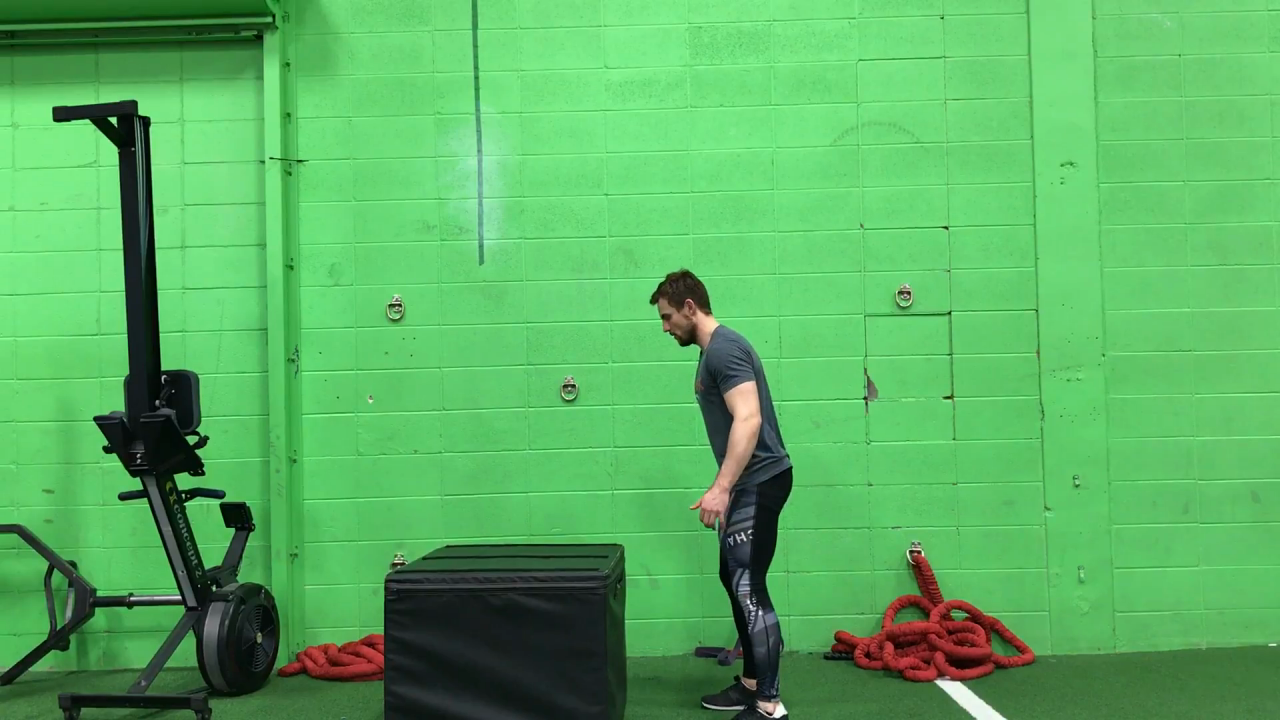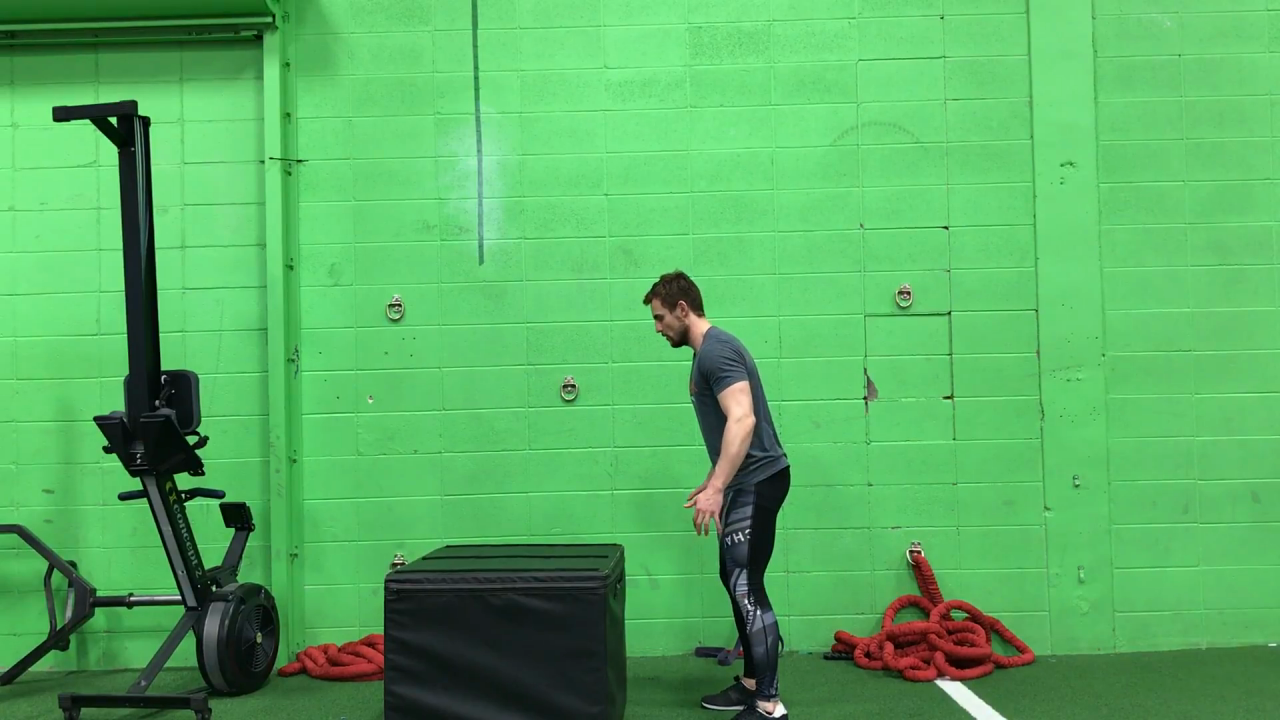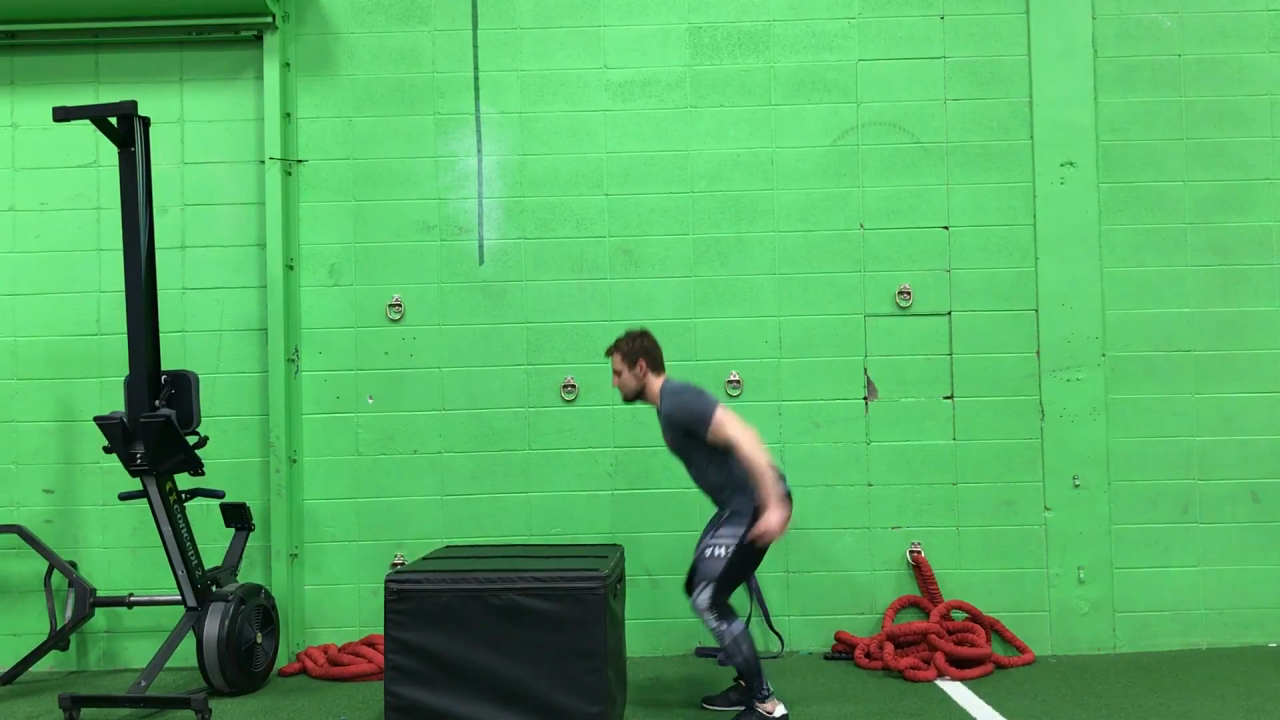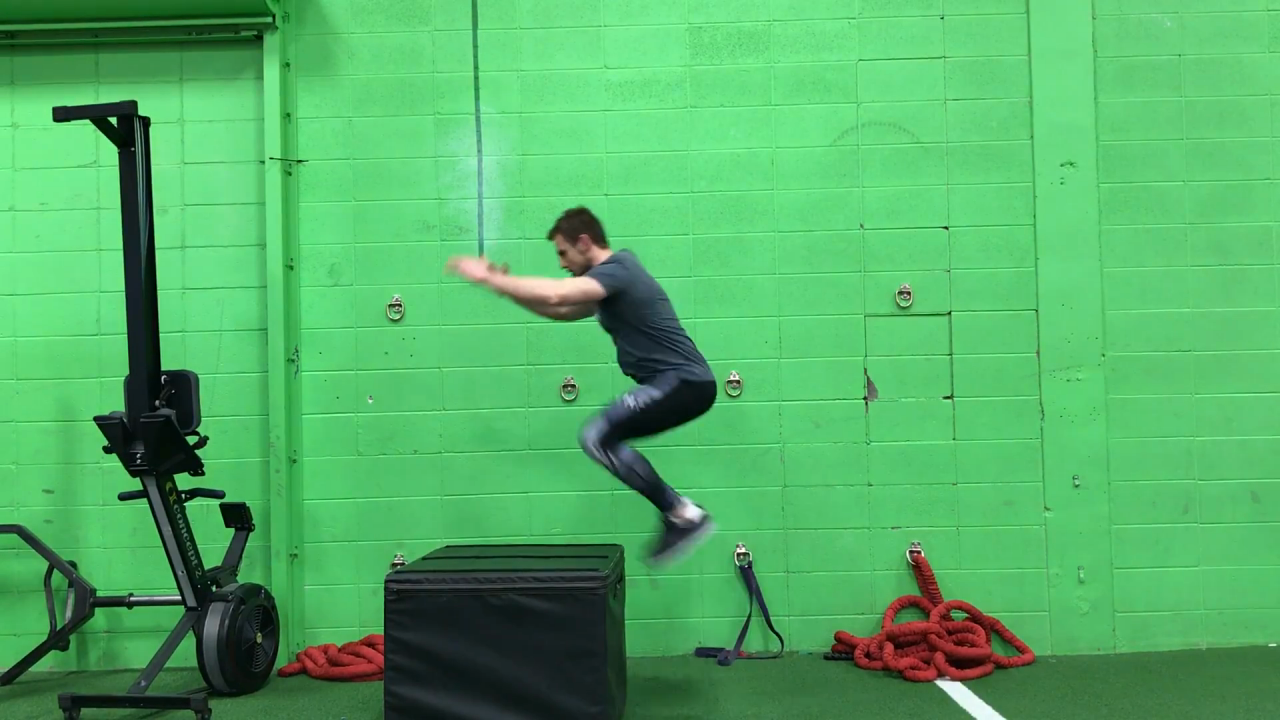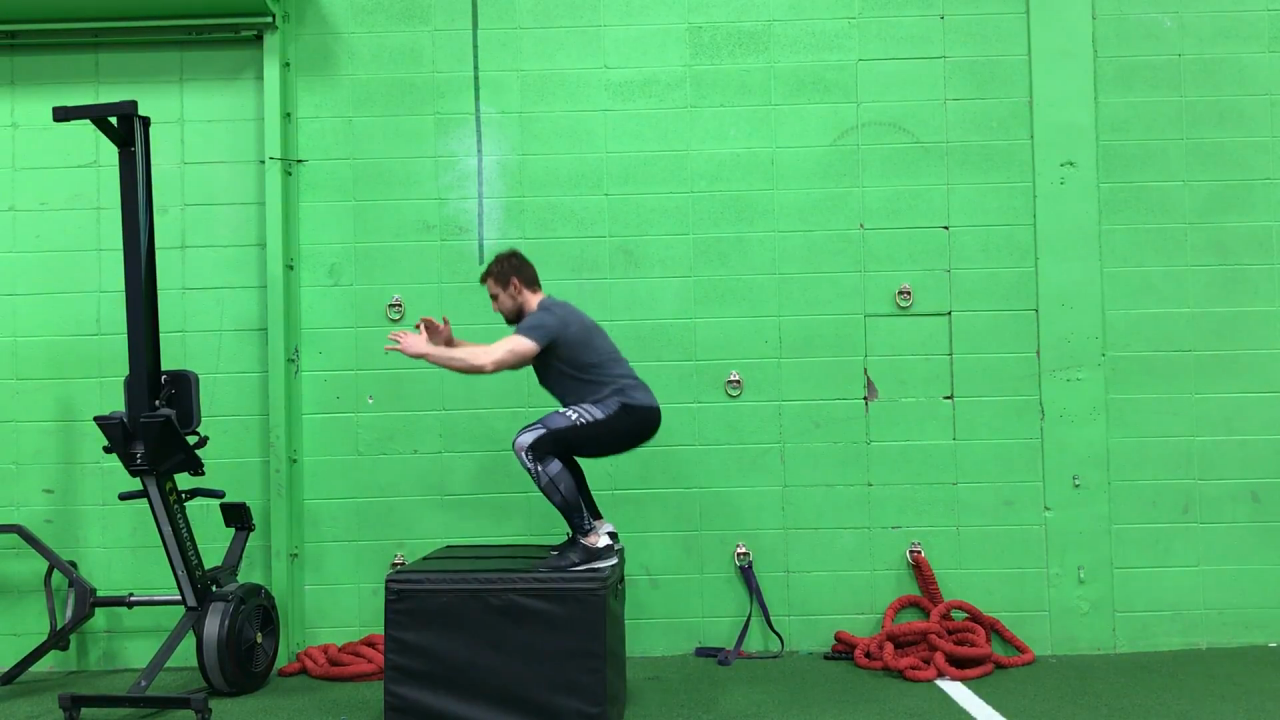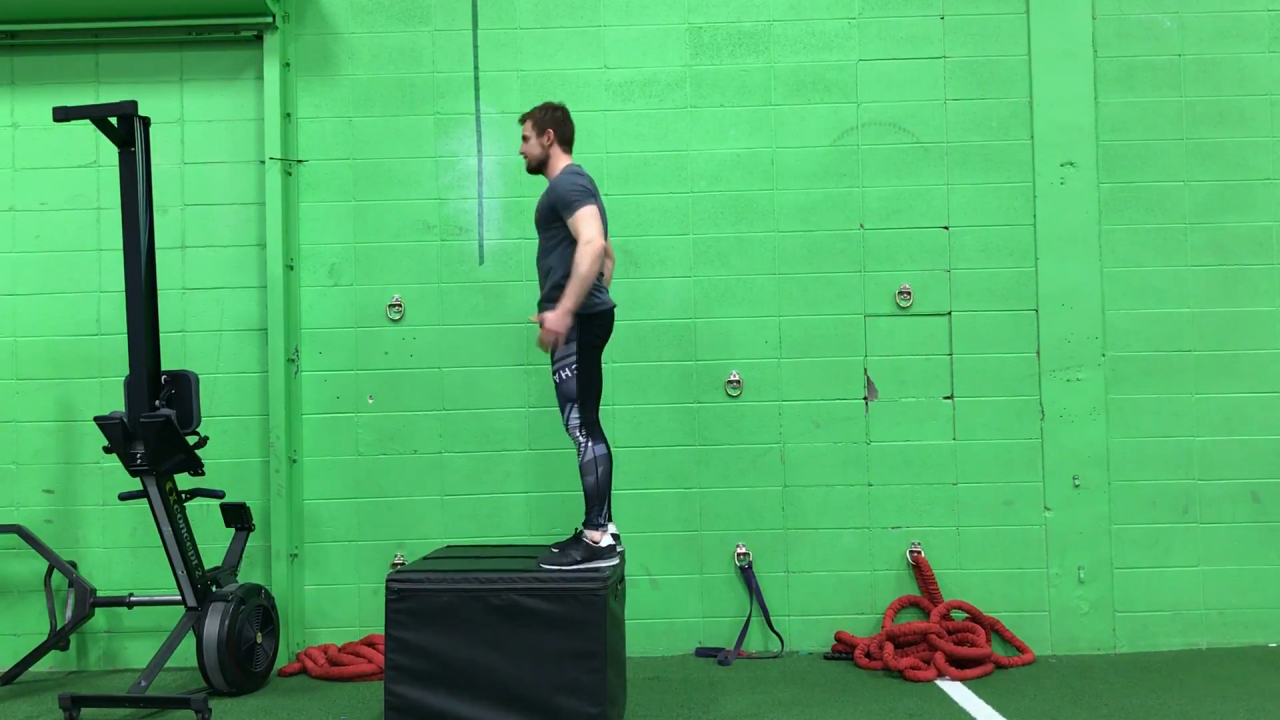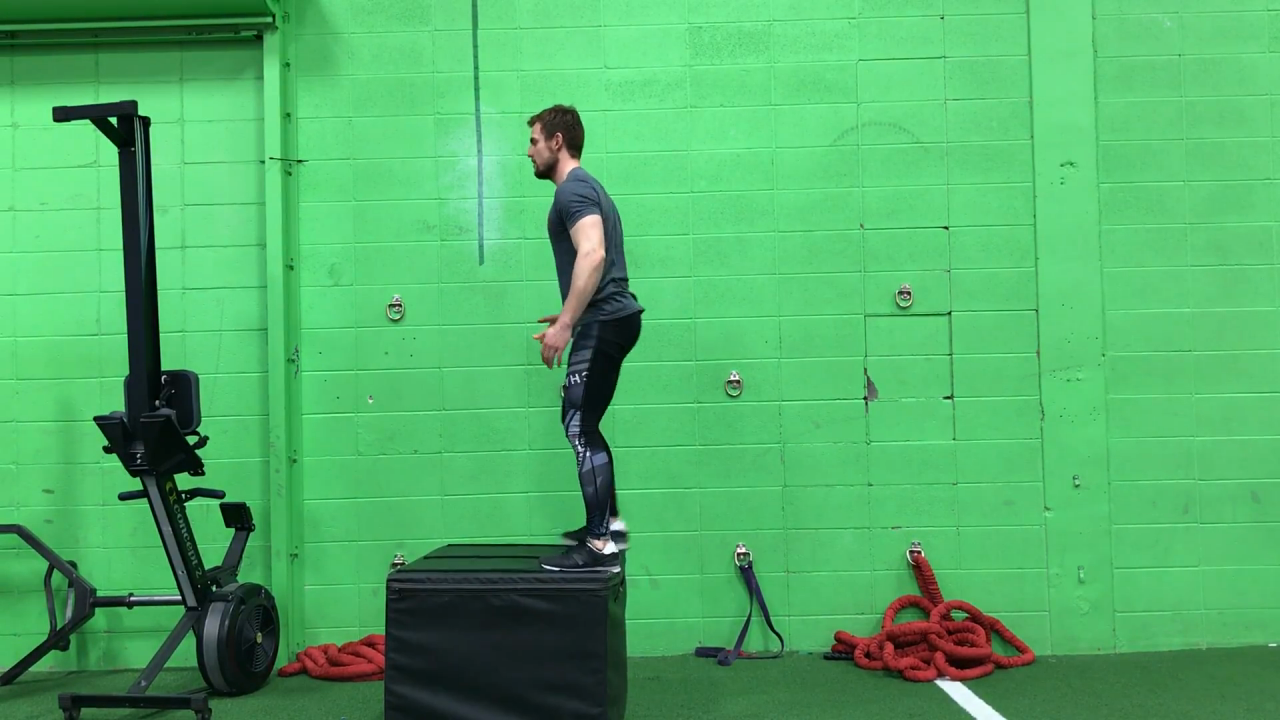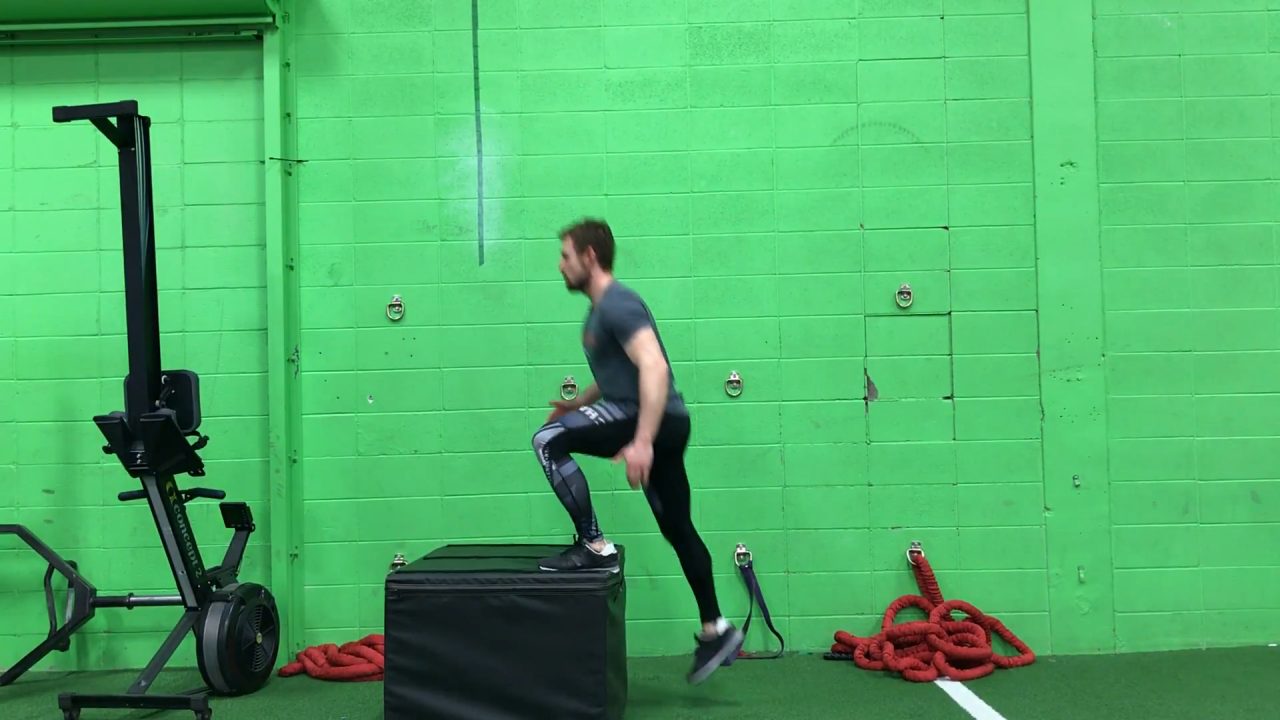
dt=0.5s
person 1, frame 1
left shoulder: (724, 349)
right shoulder: (714, 350)
left elbow: (748, 421)
left wrist: (721, 488)
right wrist: (724, 483)
left hip: (758, 483)
right hip: (746, 483)
left knee: (747, 588)
right knee: (734, 582)
right ankle: (751, 683)
person 1, frame 2
left shoulder: (715, 350)
right shoulder: (708, 351)
left elbow: (742, 421)
left wrist: (715, 489)
right wrist: (712, 482)
left hip: (754, 483)
right hip: (742, 482)
left knee: (747, 588)
right knee: (736, 582)
right ankle: (752, 684)
person 1, frame 3
left shoulder: (680, 403)
right shoulder: (674, 403)
left elbow: (743, 439)
left wrist: (773, 505)
left hip: (753, 506)
right hip: (740, 505)
left knee: (708, 598)
right knee: (704, 591)
right ankle: (751, 685)
person 1, frame 4
left shoulder: (616, 270)
right shoulder: (614, 272)
left elbow: (554, 293)
right elbow: (563, 310)
left wrist: (488, 278)
right wrist: (505, 285)
left hip: (685, 383)
right hip: (680, 381)
left knee: (598, 436)
right knee: (603, 433)
left ankle: (682, 513)
right ankle: (678, 515)
person 1, frame 5
left shoulder: (546, 320)
right shoulder: (550, 316)
left elbow: (487, 362)
right elbow: (501, 357)
left wrist: (425, 352)
right wrist: (450, 344)
left hip: (630, 413)
right hip: (630, 411)
left knee: (530, 443)
right knee: (545, 444)
left ankle: (592, 541)
right ankle: (597, 530)
person 1, frame 6
left shoulder: (568, 181)
right shoulder: (571, 185)
left elbow: (592, 244)
right elbow: (606, 254)
left wrist: (563, 308)
left hip: (576, 320)
right hip: (581, 317)
left knee: (581, 426)
right knee: (584, 425)
left ankle: (598, 539)
right ankle: (600, 529)
person 1, frame 7
left shoulder: (573, 189)
right shoulder: (584, 188)
left elbow: (592, 256)
left wrist: (564, 325)
right wrist: (567, 318)
left hip: (602, 324)
right hip: (611, 320)
left knee: (581, 431)
right knee: (584, 429)
left ankle: (600, 544)
right ankle: (608, 523)
person 1, frame 8
left shoulder: (618, 304)
right shoulder: (600, 308)
left elbow: (655, 368)
left wrist: (641, 441)
right wrist: (577, 405)
left hip: (653, 424)
right hip: (663, 425)
left knee: (548, 442)
right knee: (677, 529)
left ankle: (596, 548)
right ankle: (716, 629)
